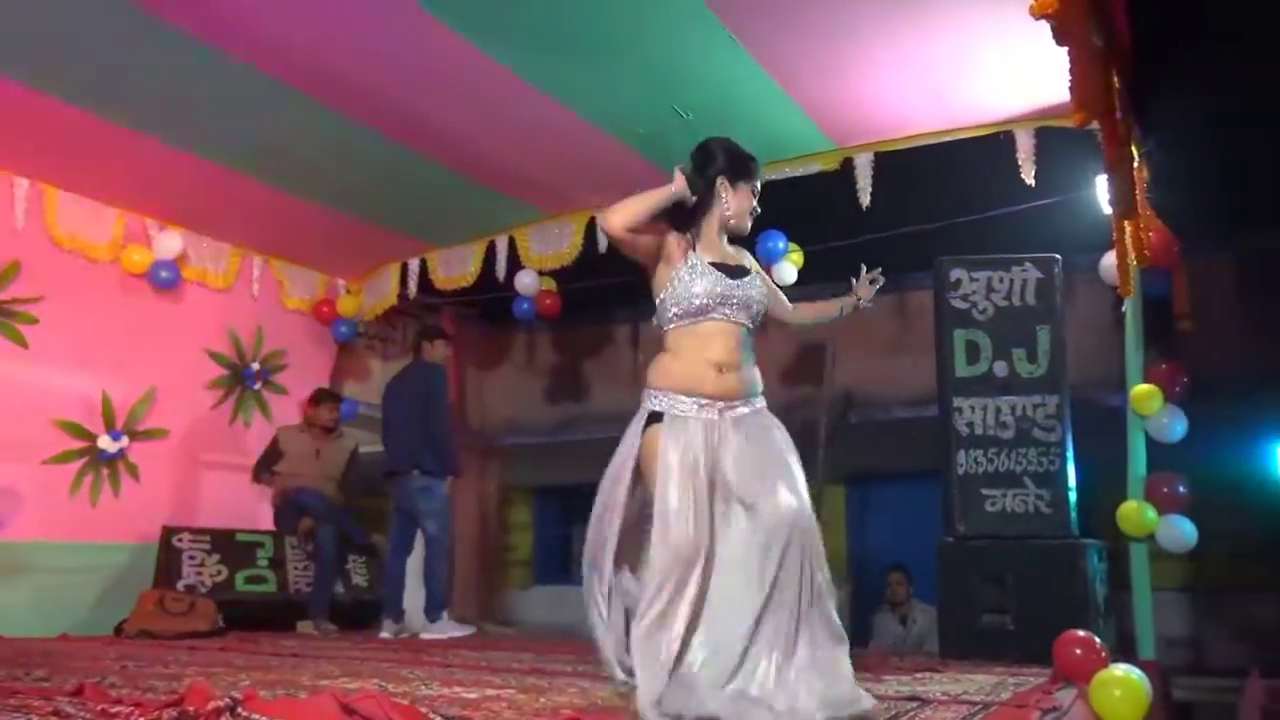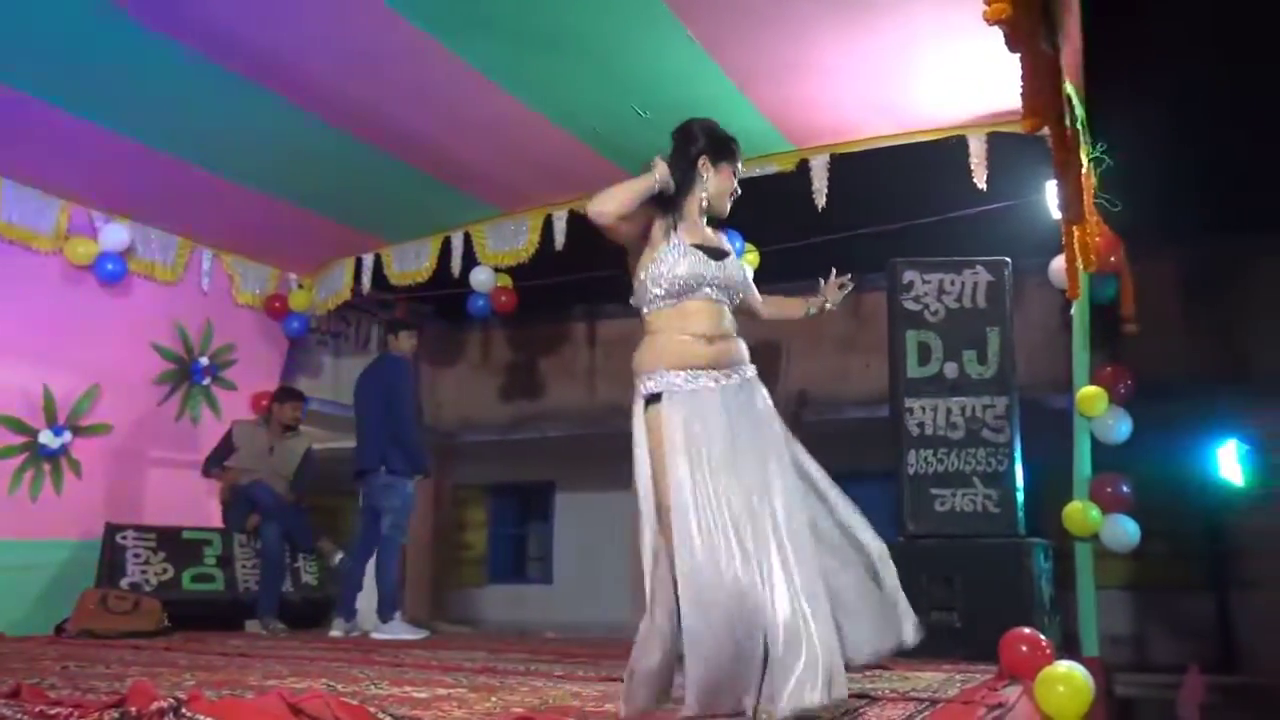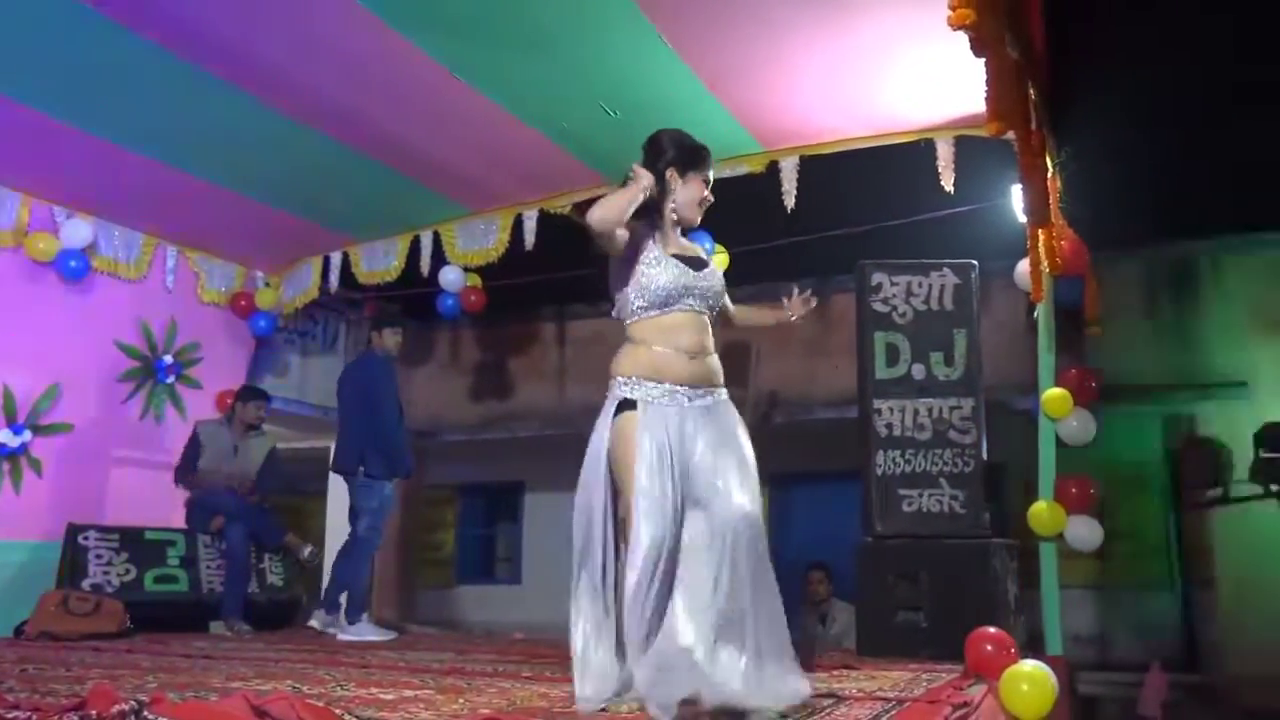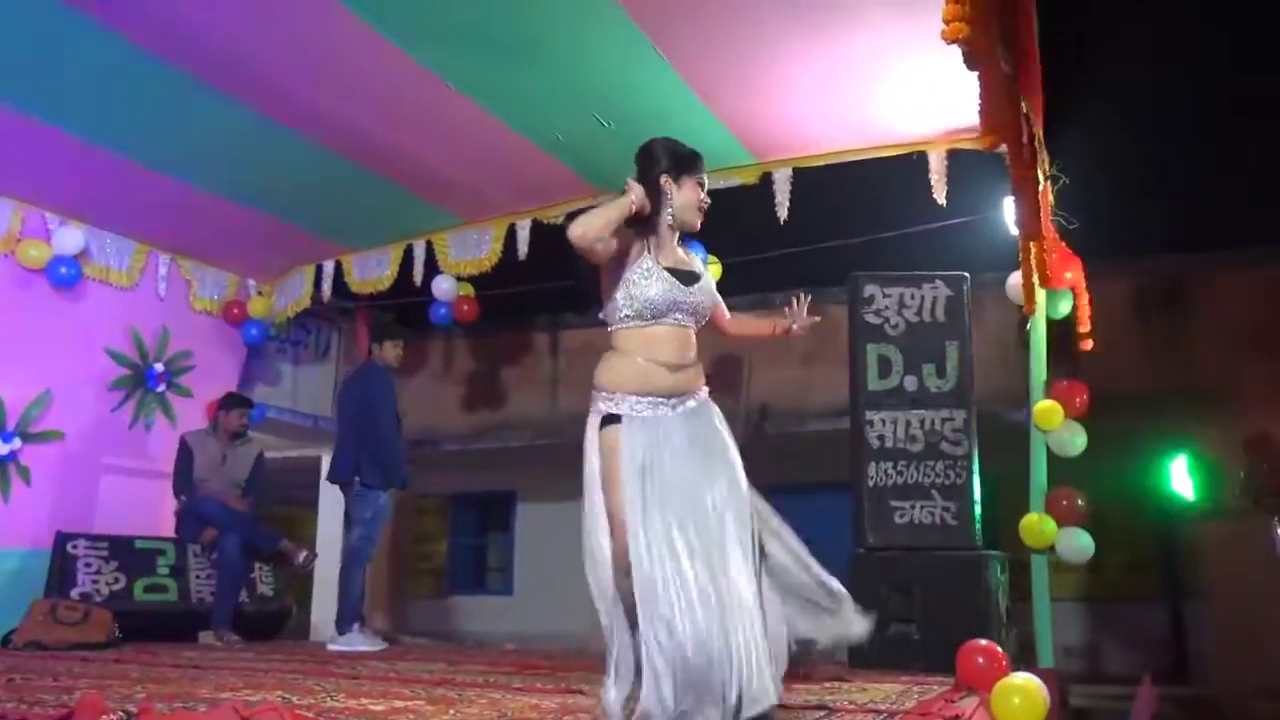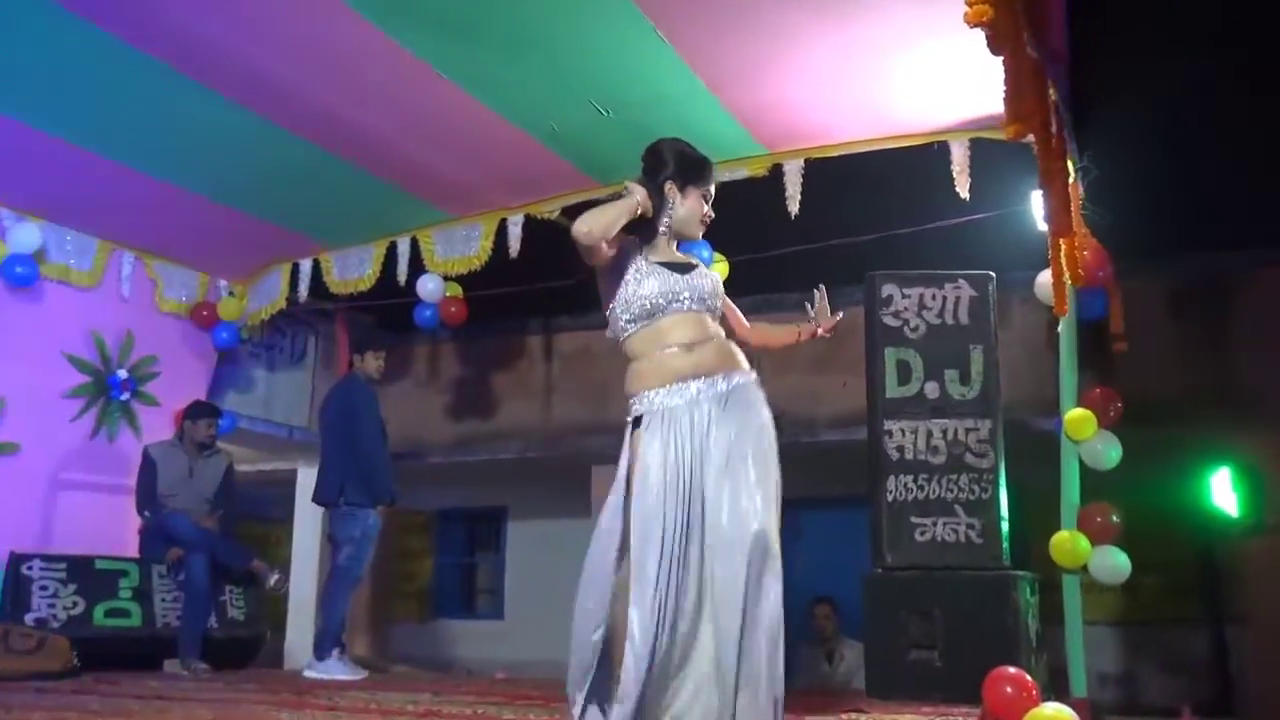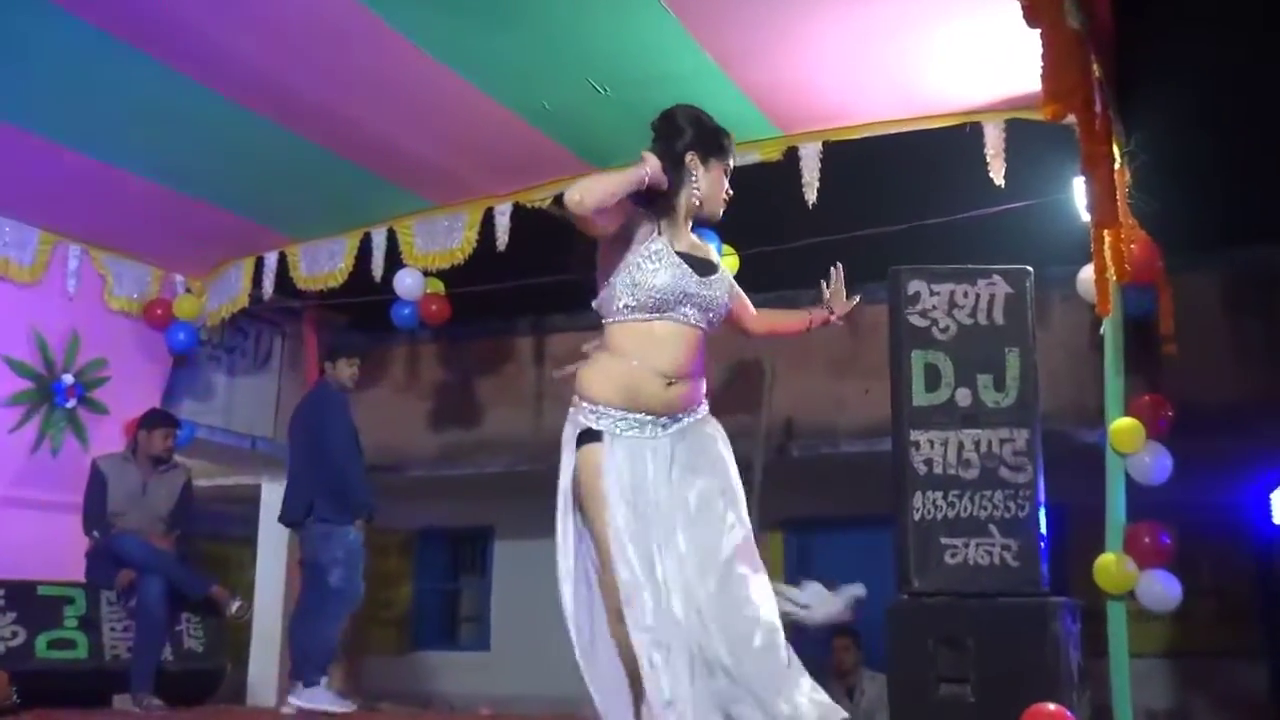
dt=0.5s
person 1, frame 1
left shoulder: (746, 262)
right shoulder: (669, 247)
left elbow: (790, 313)
right elbow: (614, 224)
left wrist: (851, 302)
right wrist: (675, 191)
left hip: (745, 418)
right hip: (679, 416)
left knee: (784, 525)
right knee: (675, 548)
person 1, frame 2
left shoulder: (721, 244)
right shoulder: (652, 228)
left elbow: (760, 307)
right elbow: (600, 212)
left wrist: (821, 302)
right wrist: (659, 178)
left hip: (737, 393)
right hip: (672, 395)
left knee: (767, 526)
right knee: (692, 539)
person 1, frame 3
left shoulder: (697, 252)
right shoulder: (633, 242)
right elbow: (599, 220)
left wrist: (783, 314)
right wrist: (643, 186)
left hip: (709, 405)
right hip: (645, 403)
left knee: (734, 520)
right knee: (644, 537)
left ankle: (733, 671)
person 1, frame 4
left shoulder: (693, 263)
right shoulder: (626, 248)
left elbow: (727, 321)
right elbow: (581, 235)
left wrist: (786, 325)
right wrist: (633, 200)
left hip: (692, 413)
right hip: (628, 414)
left knee: (720, 535)
right knee: (639, 550)
person 1, frame 5
left shoulder: (698, 266)
right shoulder: (621, 255)
left elbow: (745, 331)
right elbow: (585, 232)
left wrist: (811, 329)
right wrist: (634, 202)
left hip: (735, 405)
right hip: (663, 416)
left knee: (743, 546)
right knee: (651, 554)
person 1, frame 6
left shoulder: (705, 254)
right shoulder: (630, 226)
left elbow: (752, 319)
right elbow: (578, 201)
left wrist: (823, 315)
right wrist: (644, 172)
left hip: (687, 434)
right hip: (612, 432)
left knee: (721, 574)
right knee: (633, 586)
person 2, frame 1
left shoulder: (396, 382)
right shoulder: (433, 375)
left elbow: (387, 430)
right elbow: (440, 425)
right wrist: (450, 467)
left hip: (399, 473)
right hip: (426, 473)
left knee: (398, 546)
right knee: (437, 543)
left ankle: (392, 619)
right ankle: (436, 619)
person 2, frame 2
left shoulder: (369, 374)
right shoulder: (399, 368)
right elbow: (407, 421)
right wrist: (420, 464)
left hip: (370, 467)
right hip: (394, 468)
left knee: (364, 542)
right knee: (391, 542)
left ankle: (344, 617)
right ankle: (388, 620)
person 2, frame 3
left shoulder: (354, 369)
right shoulder: (379, 368)
right elbow: (388, 422)
right wrist: (401, 465)
left hip: (354, 463)
right hip: (376, 467)
left knee: (358, 539)
right knee: (367, 541)
left ankle: (327, 610)
right ankle: (356, 620)
person 2, frame 4
left shoulder: (356, 379)
right shoulder: (378, 379)
right elbow: (385, 433)
right wrist: (397, 477)
left hip: (354, 474)
right hip: (371, 477)
left knee: (356, 551)
right knee: (359, 552)
left ankle: (352, 625)
right ankle: (346, 631)
person 2, frame 5
left shoulder: (339, 393)
right shoulder: (360, 392)
right elbow: (369, 446)
right wrist: (383, 494)
left hip: (340, 493)
right hip: (358, 496)
left knee: (343, 572)
right knee: (348, 573)
left ankle: (332, 652)
right ankle: (324, 656)
person 2, frame 6
left shoulder: (311, 405)
right shoulder: (330, 401)
right elbow: (341, 459)
right wrist: (360, 509)
left hip: (310, 513)
right hip: (332, 513)
left knee: (314, 598)
right knee: (345, 592)
person 3, frame 1
left shoulder: (347, 445)
right shoulder: (286, 436)
left elbow: (348, 491)
right elbow: (259, 471)
left wrist: (316, 516)
right wrist: (277, 483)
left hip: (326, 514)
right hip: (291, 512)
left knee: (327, 532)
right knee: (305, 495)
left ankle: (319, 615)
right ankle: (369, 539)
person 3, frame 2
left shoulder: (302, 445)
right shoulder: (241, 430)
left elbow: (298, 492)
right elbow: (209, 466)
left wrist: (264, 512)
right wrist: (227, 477)
left hip: (277, 513)
right hip: (240, 509)
left knee: (273, 531)
right knee: (257, 489)
left ankle: (267, 614)
right ankle: (320, 545)
person 3, frame 3
left shoulder: (266, 445)
right shoulder: (205, 431)
left elbow: (265, 492)
right elbow: (182, 476)
left wrist: (227, 515)
right wrist: (220, 482)
left hip: (238, 513)
right hip: (203, 508)
left knee: (238, 531)
right knee: (216, 495)
left ankle: (232, 616)
right ankle: (288, 540)
person 3, frame 4
left shoulder: (253, 451)
right shoulder: (192, 441)
left elbow: (254, 499)
right elbow: (182, 489)
left wrist: (219, 526)
right wrist: (225, 501)
left hip: (231, 524)
right hip: (195, 519)
left knee: (232, 541)
right knee: (207, 505)
left ankle: (221, 627)
right ankle: (285, 546)
person 3, frame 5
left shoulder: (222, 462)
right shoulder: (156, 453)
left elbow: (225, 513)
right elbow: (145, 506)
left wrist: (195, 537)
right wrist: (193, 521)
left hip: (199, 542)
right hip: (160, 538)
left knee: (200, 560)
right knee: (175, 522)
left ankle: (189, 655)
right ankle: (256, 567)
person 3, frame 6
left shoulder: (180, 476)
right shoulder: (105, 467)
left elbow: (182, 533)
right elbow: (93, 525)
left wrist: (139, 566)
right wrist: (146, 542)
left hip: (154, 566)
right hip: (109, 561)
left knee: (155, 585)
right knee: (125, 543)
left ankle: (142, 690)
right ankle: (216, 593)
